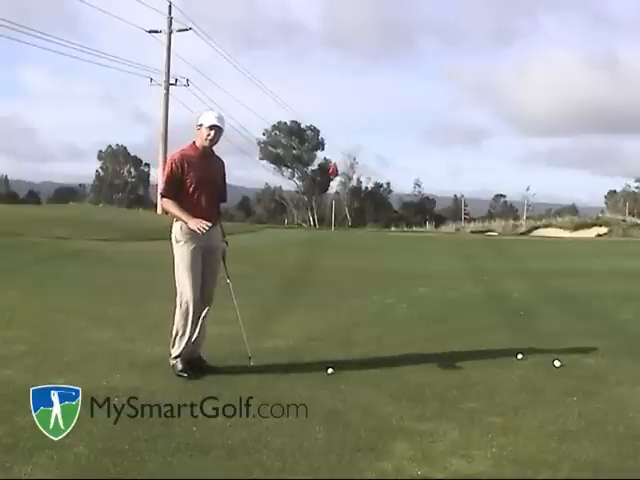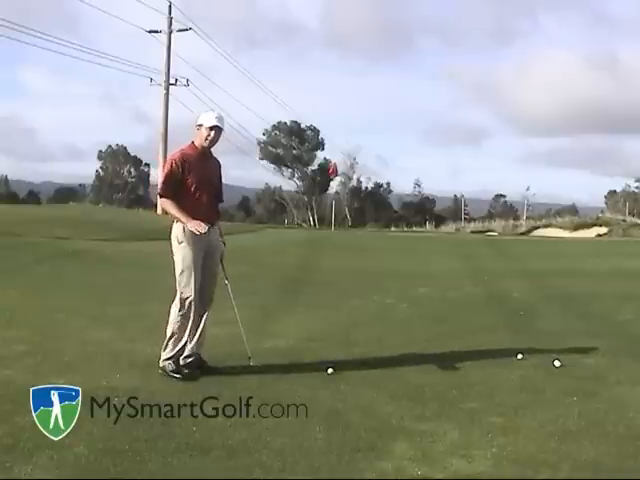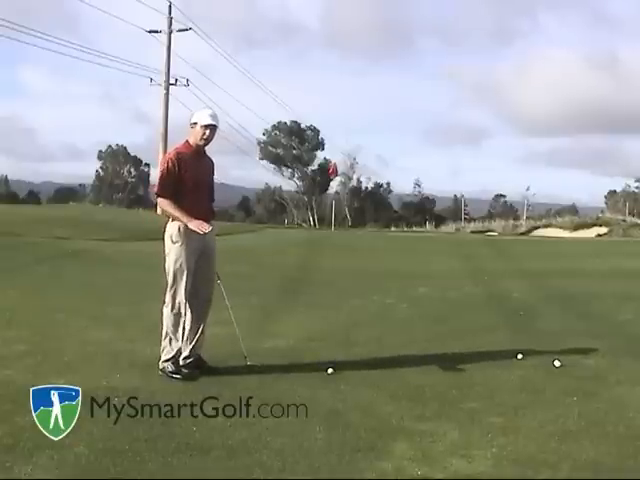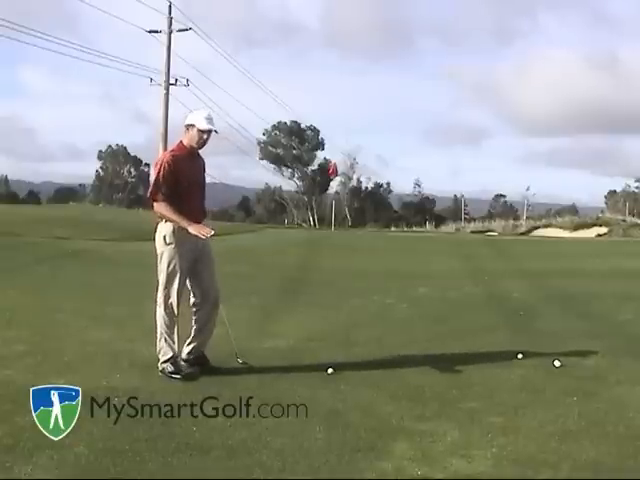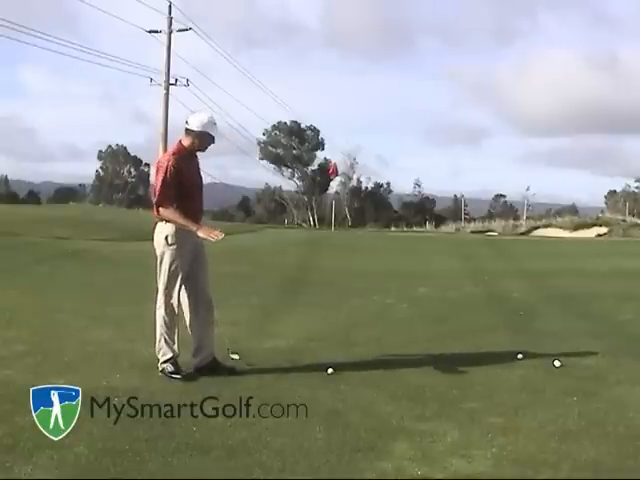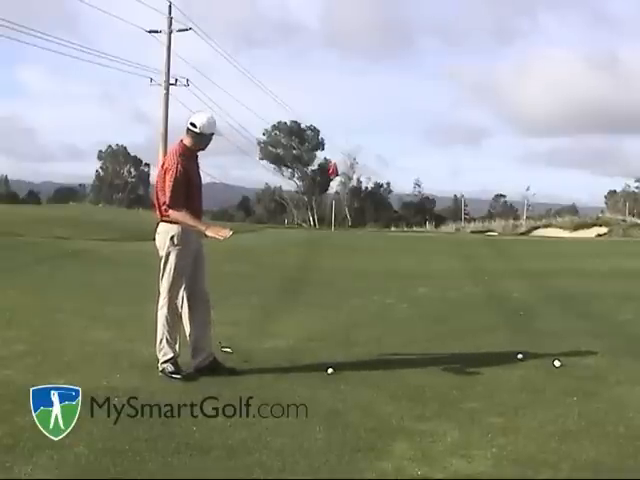
dt=0.3s
person 1, frame 1
left shoulder: (218, 164)
right shoulder: (179, 159)
right elbow: (166, 199)
left wrist: (222, 236)
right wrist: (190, 220)
left hip: (212, 234)
right hip: (187, 232)
left knee: (205, 298)
right knee: (189, 295)
left ankle: (193, 353)
right ankle: (178, 355)
person 1, frame 2
left shoulder: (215, 164)
right shoulder: (179, 159)
right elbow: (165, 199)
left wrist: (220, 235)
right wrist: (189, 221)
left hip: (211, 233)
right hip: (187, 232)
left knee: (205, 298)
right knee: (188, 295)
left ankle: (191, 354)
right ankle: (169, 357)
person 1, frame 3
left shoulder: (208, 162)
right shoulder: (175, 158)
right elbow: (162, 199)
right wrist: (189, 221)
left hip: (205, 233)
right hip: (181, 232)
left knee: (202, 298)
right knee: (177, 297)
left ankle: (190, 355)
right ankle: (169, 359)
person 1, frame 4
left shoulder: (199, 162)
right shoulder: (169, 160)
right elbow: (158, 203)
right wrist: (189, 225)
left hip: (198, 234)
right hip: (174, 234)
left knee: (209, 296)
right knee: (170, 299)
left ankle: (193, 351)
right ankle: (167, 359)
person 1, frame 5
left shoulder: (192, 159)
right shoulder: (171, 161)
right elbow: (164, 207)
right wrist: (198, 228)
left hip: (192, 235)
right hip: (173, 235)
left knee: (201, 299)
right knee: (169, 299)
left ankle: (204, 359)
right ankle: (167, 359)
person 1, frame 6
left shoulder: (189, 157)
right shoulder: (177, 162)
right elbow: (174, 210)
right wrist: (206, 228)
left hip: (190, 235)
right hip: (176, 235)
left knee: (198, 298)
right knee: (171, 298)
left ankle: (203, 359)
right ankle: (167, 359)
